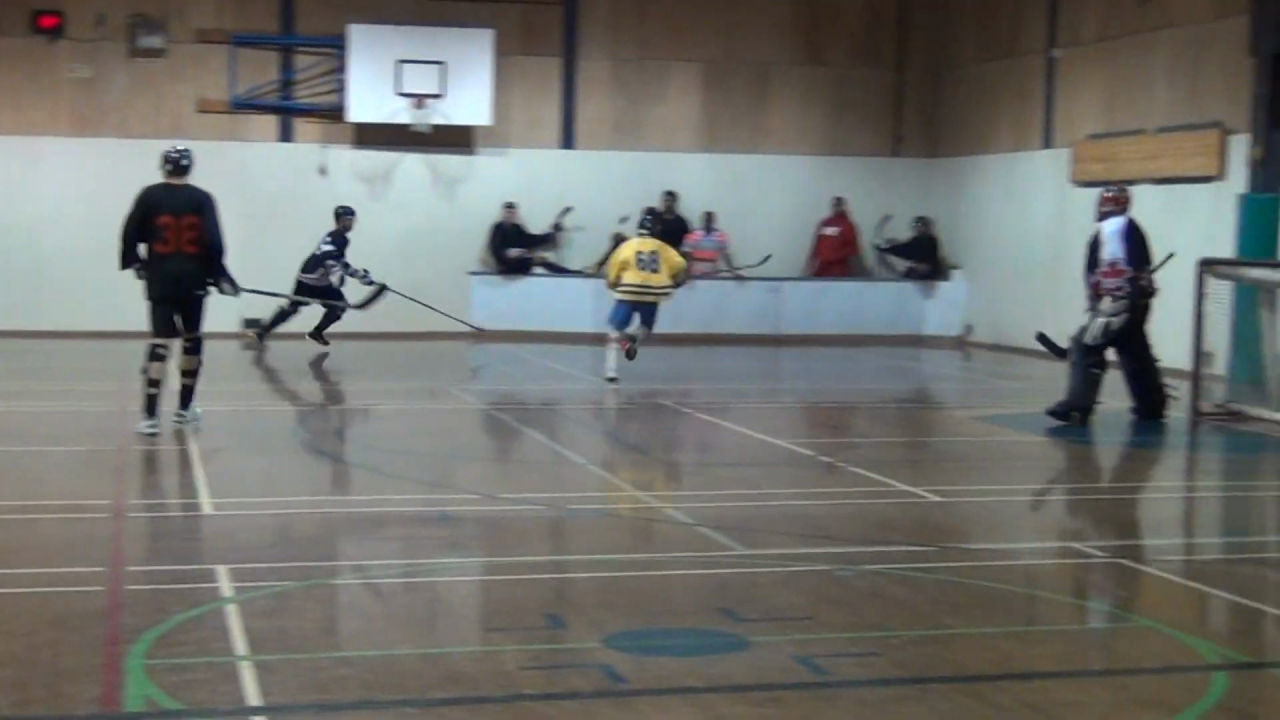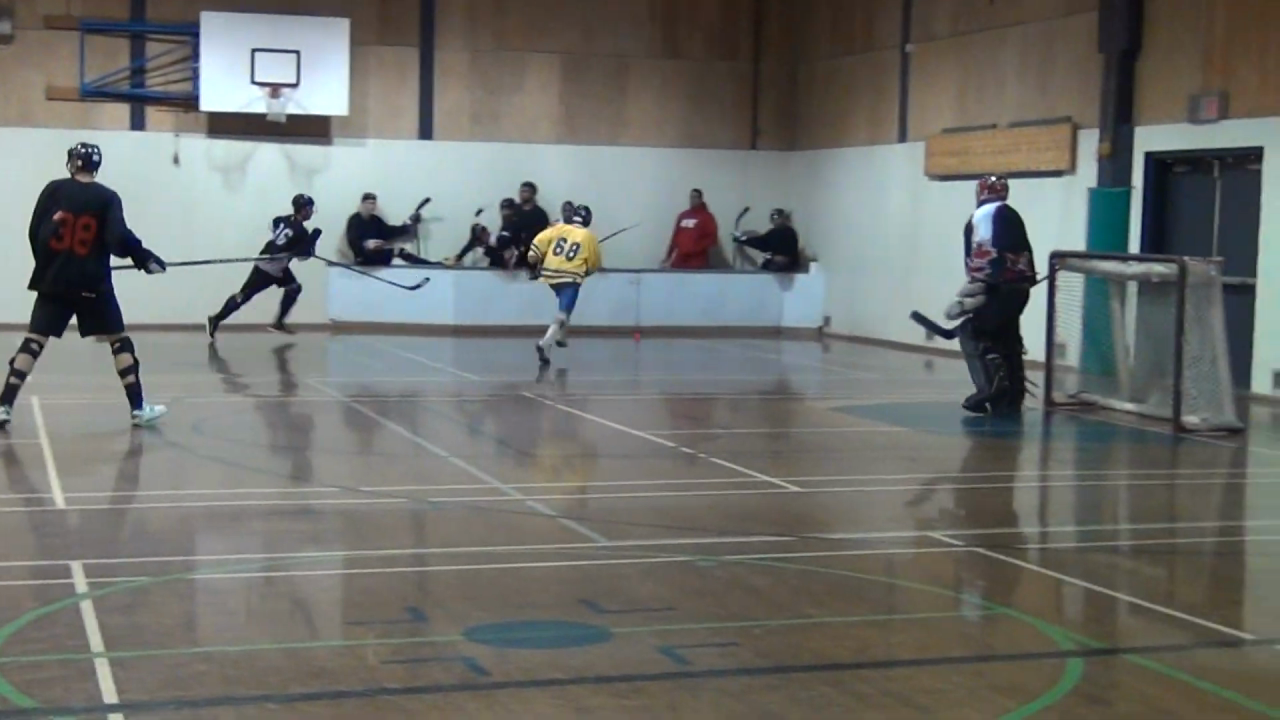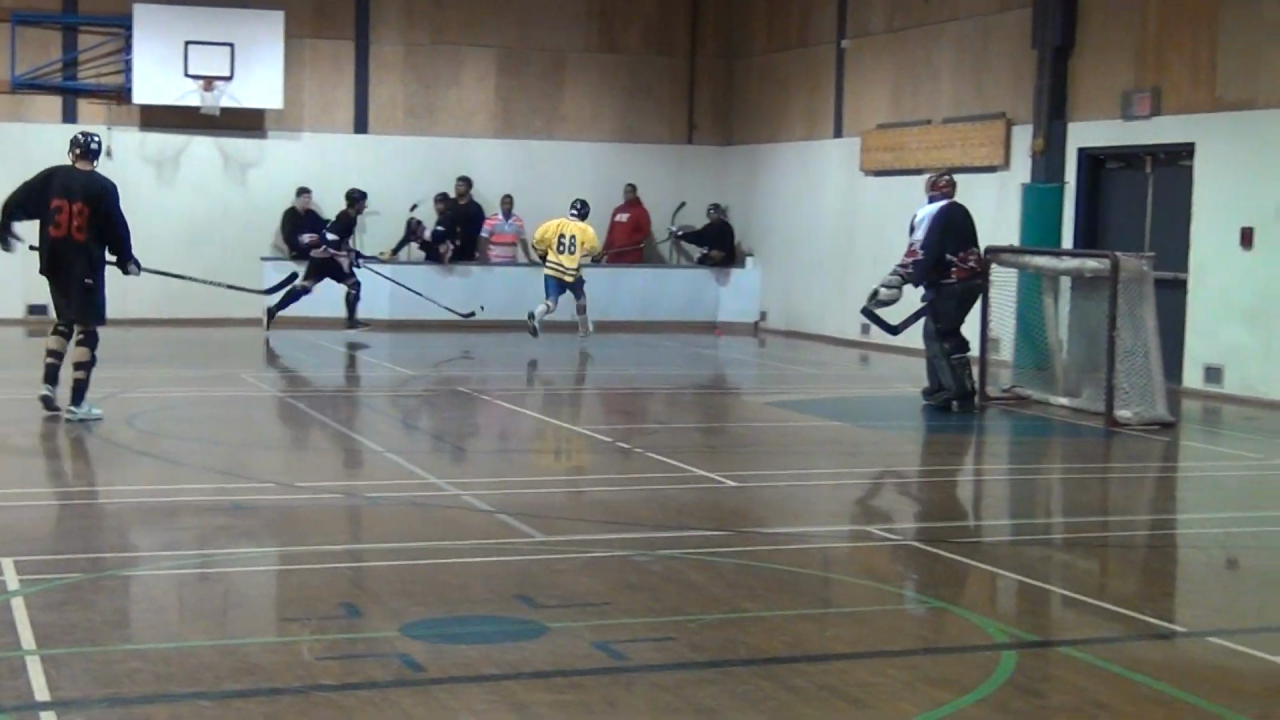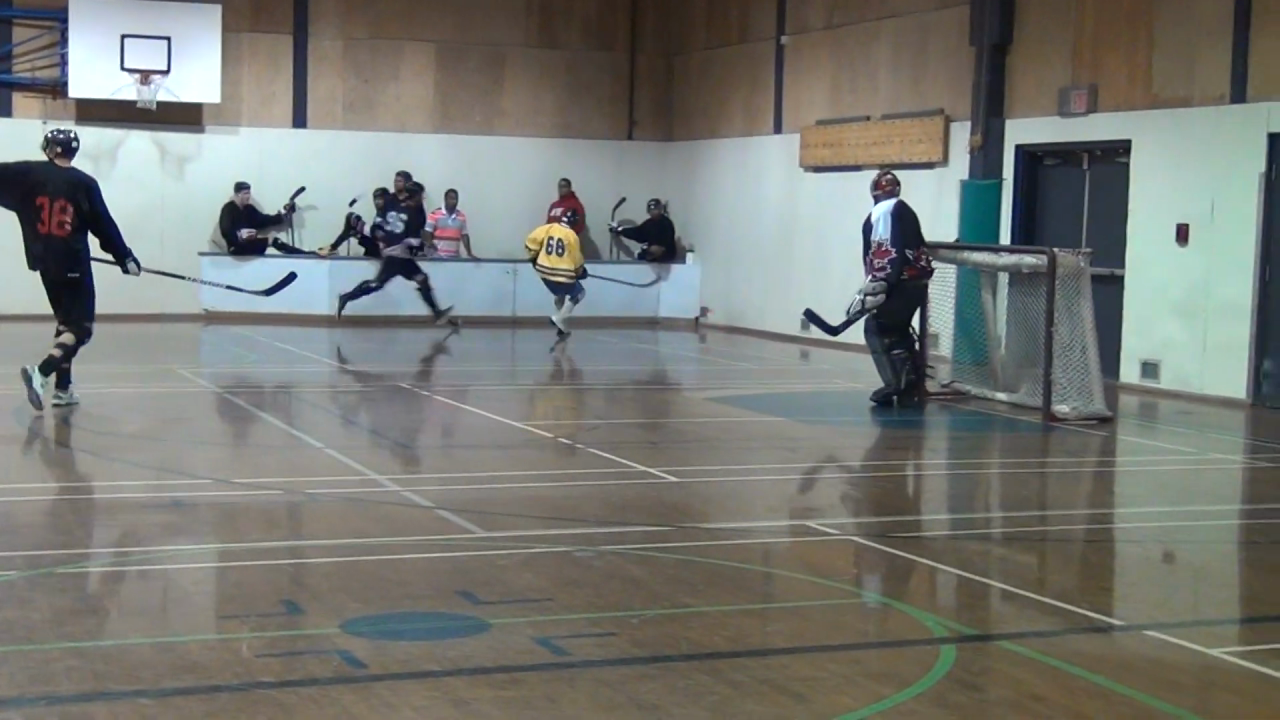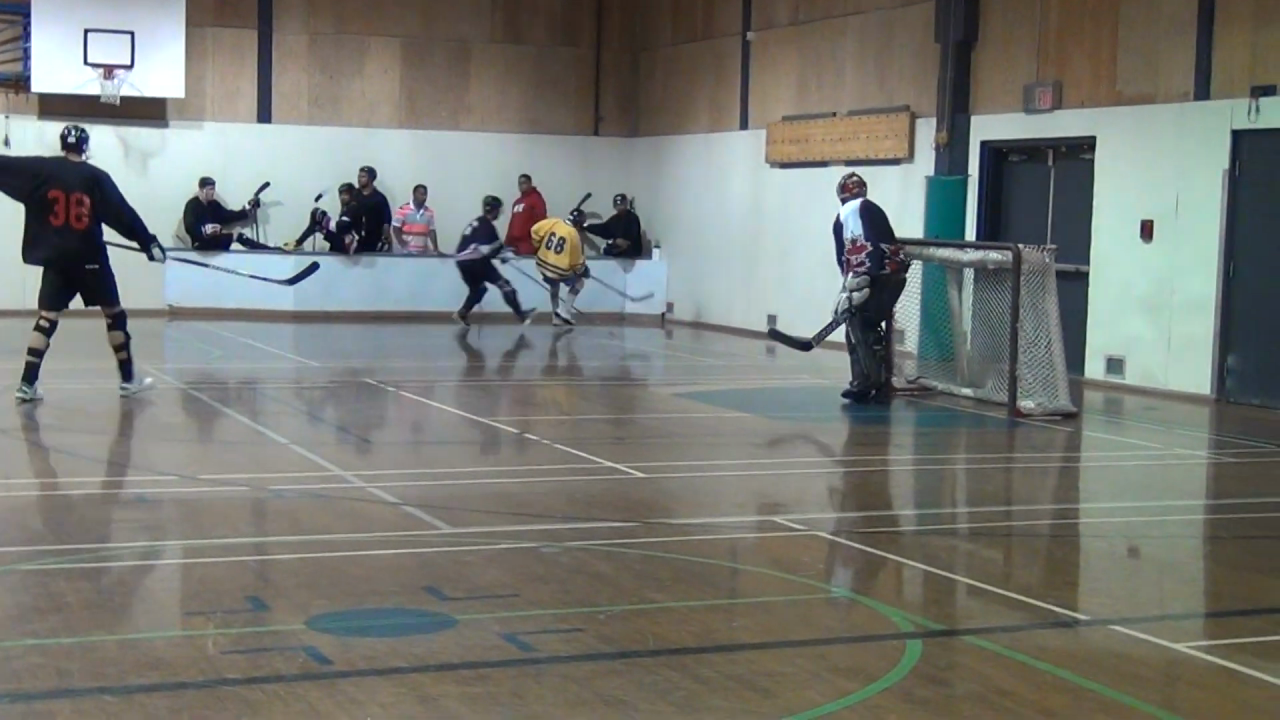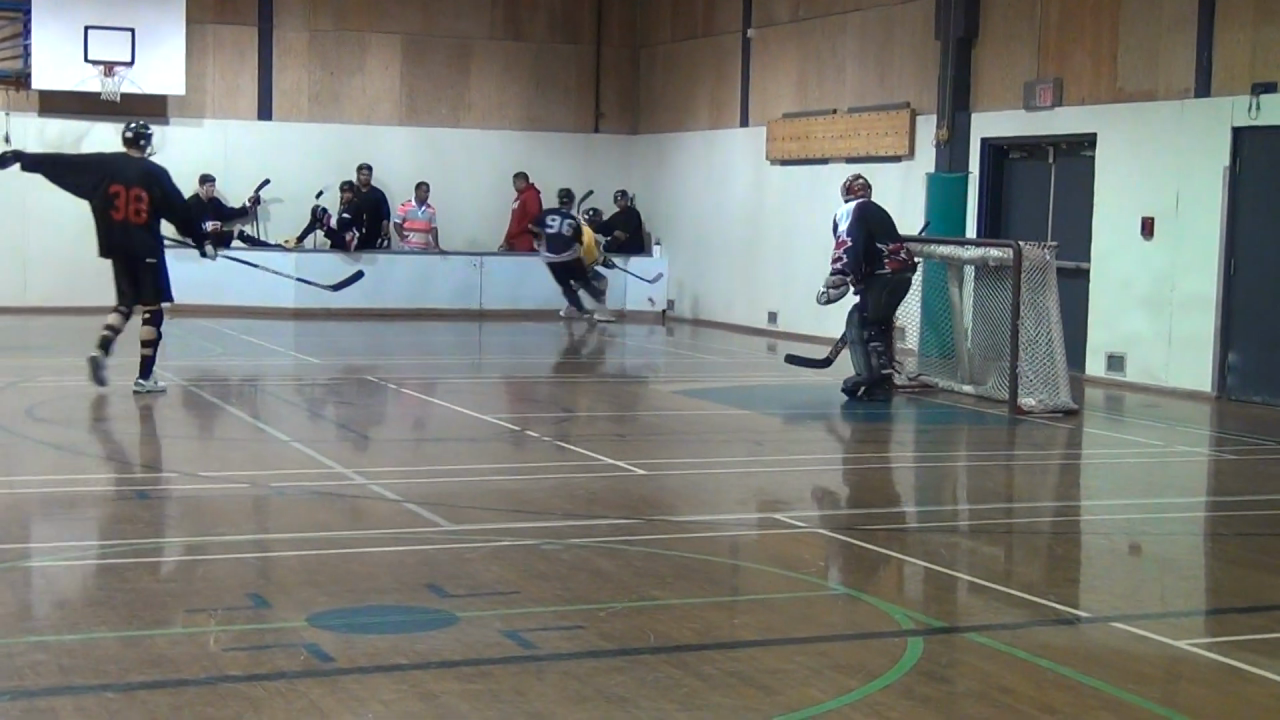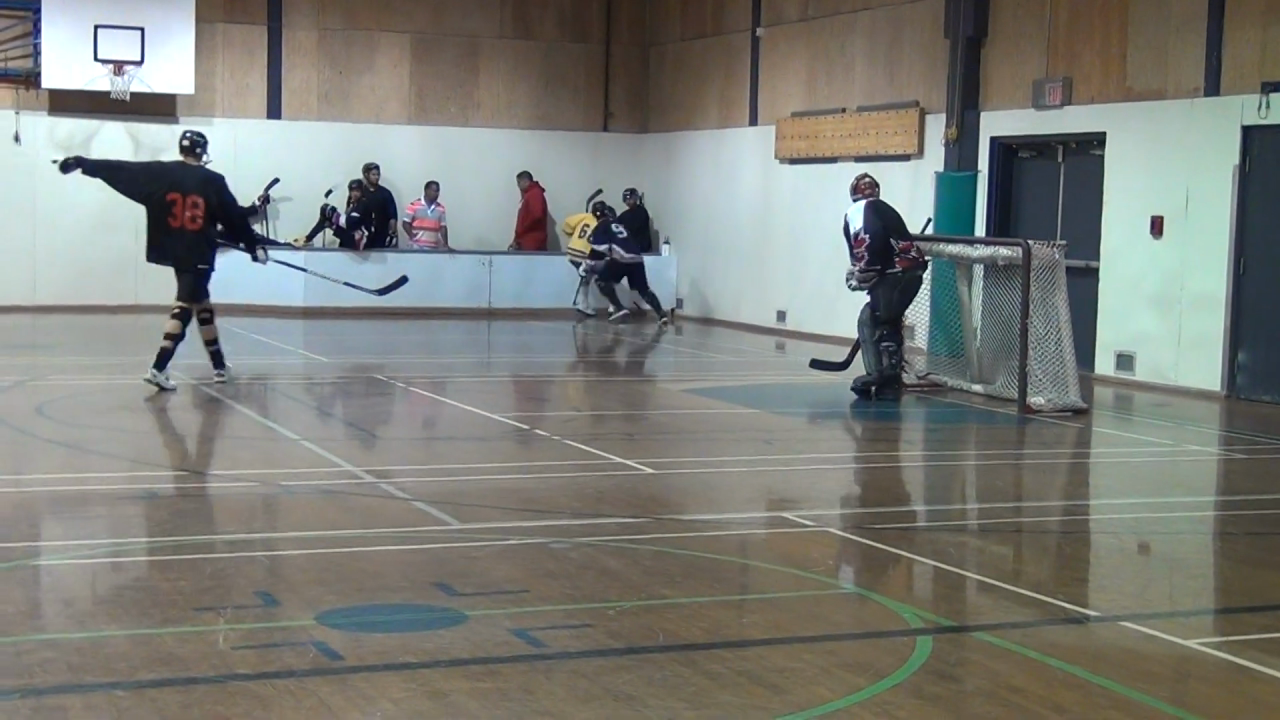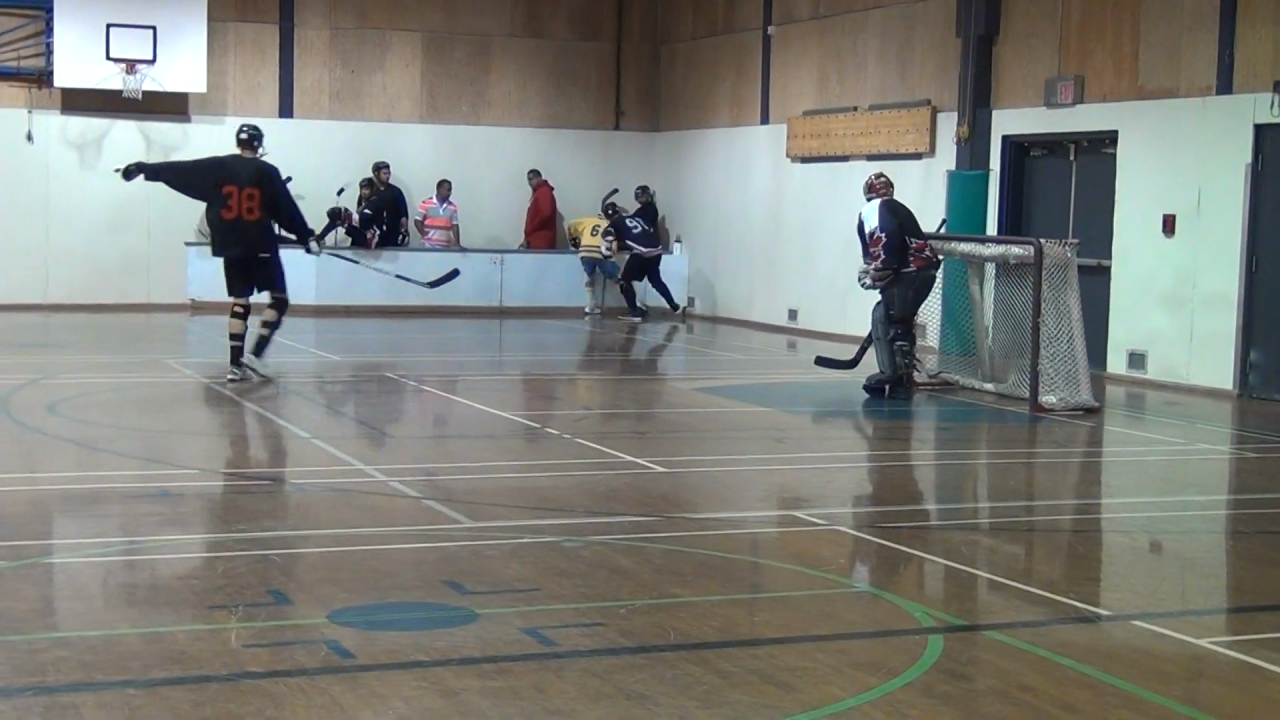
dt=0.3s
person 1, frame 1
left shoulder: (150, 195)
right shoulder: (202, 199)
left elbow: (130, 235)
right elbow: (212, 242)
left wrist: (134, 261)
right wrist: (220, 275)
left hip: (161, 280)
right hip: (193, 280)
left knee: (159, 343)
right knee: (192, 339)
left ankle: (150, 417)
right ankle: (185, 407)
person 1, frame 2
left shoulder: (54, 190)
right shoulder: (107, 198)
left elbow: (35, 232)
right elbow: (120, 238)
left wrist: (47, 265)
right wrist: (146, 258)
left hip: (54, 279)
right hip: (91, 281)
left knee: (35, 339)
right knee: (119, 339)
right ankle: (138, 408)
person 1, frame 3
left shoulder: (51, 176)
right shoulder: (104, 187)
right elbow: (116, 229)
right wrist: (126, 259)
left hip: (55, 265)
right hip: (86, 268)
left knee: (63, 324)
right knee: (87, 330)
left ankle: (48, 386)
right ankle: (78, 404)
person 1, frame 4
left shoulder: (30, 173)
right shoulder: (85, 184)
right elbow: (104, 225)
right wrist: (125, 257)
left hip: (45, 260)
right hip: (73, 263)
left knee: (70, 323)
right knee: (80, 328)
left ankle: (62, 388)
right ankle: (40, 373)
person 1, frame 5
left shoulder: (42, 169)
right shoulder: (96, 177)
right elbow: (123, 215)
right wrist: (149, 243)
left hip: (55, 257)
right hip: (89, 257)
left knee: (47, 316)
right knee: (114, 314)
left ankle: (27, 384)
right ankle: (128, 380)
person 1, frame 6
left shoulder: (103, 164)
right shoulder: (155, 173)
left elbow: (56, 161)
right elbow: (179, 209)
right wrist: (202, 240)
left hip: (118, 249)
right hip: (147, 250)
left knee: (125, 306)
right knee: (152, 310)
left ankle: (101, 351)
right ankle: (144, 377)
person 1, frame 7
left shoulder: (162, 172)
right shoulder: (213, 180)
left elbow: (121, 169)
right elbow: (234, 217)
left wrist: (83, 162)
right wrist: (254, 245)
left hip: (175, 252)
right hip: (199, 254)
left knee: (203, 306)
right knee: (183, 310)
left ankle: (219, 367)
right ankle: (158, 368)
person 1, frame 8
left shoulder: (218, 167)
right shoulder: (267, 172)
left elbow: (180, 169)
right elbow: (286, 208)
left wrist: (144, 168)
right wrist: (307, 237)
left hip: (232, 245)
right hip: (260, 246)
left knee: (240, 302)
right knee: (279, 300)
left ankle: (237, 365)
right ankle: (254, 356)
person 2, frame 1
left shoulder: (1111, 228)
right shoulder: (1129, 227)
left elbow: (1116, 272)
left wrist: (1111, 308)
left hip: (1119, 303)
right hip: (1135, 301)
left knee: (1087, 348)
right knee: (1135, 352)
left ankle: (1077, 405)
right ankle: (1152, 404)
person 2, frame 2
left shoulder: (985, 214)
right shoulder: (1011, 215)
left elbow: (985, 255)
left wrist: (972, 291)
left hip: (1001, 287)
right hip: (1019, 285)
left knee: (974, 334)
right knee: (1005, 338)
left ankle: (993, 394)
right ankle: (1010, 395)
person 2, frame 3
left shoulder: (930, 214)
right shoulder: (960, 212)
left elbow: (919, 254)
left wrist: (893, 284)
left hip: (951, 285)
right hip: (969, 281)
left knee: (942, 336)
right knee: (940, 333)
left ankle: (960, 393)
right ankle: (939, 387)
person 2, frame 4
left shoulder: (882, 211)
right shoulder: (903, 210)
left elbow: (884, 253)
left wrist: (872, 290)
right wrist: (877, 288)
left hip: (902, 282)
right hip: (914, 279)
left knee: (878, 329)
right knee: (897, 330)
left ankle: (897, 387)
right ankle: (911, 383)
person 2, frame 5
left shoulder: (851, 211)
right shoulder: (871, 209)
left elbow: (860, 250)
left wrist: (854, 286)
right wrist: (856, 285)
left hip: (882, 276)
right hip: (891, 274)
left knee: (860, 325)
right knee: (867, 326)
left ankle: (871, 383)
right ankle: (878, 383)
person 2, frame 6
left shoulder: (849, 211)
right shoulder: (876, 211)
left elbow: (847, 245)
left wrist: (836, 281)
left hip: (885, 276)
right hip: (900, 272)
left knee: (860, 322)
right knee: (876, 324)
left ankle: (869, 378)
right ankle: (880, 380)
person 2, frame 7
left shoulder: (858, 210)
right shoulder: (884, 209)
left elbow: (868, 239)
left wrist: (864, 273)
left hip: (896, 274)
right hip: (909, 271)
left knee: (871, 321)
right knee: (887, 323)
left ankle: (879, 377)
right ankle: (890, 380)
person 2, frame 8
left shoulder: (873, 209)
right shoulder: (897, 209)
left elbow: (884, 238)
left wrist: (879, 272)
right wrist: (872, 271)
left hip: (909, 274)
right hip: (921, 271)
left knee: (885, 319)
right knee: (898, 321)
left ankle: (892, 375)
right ankle: (901, 379)
